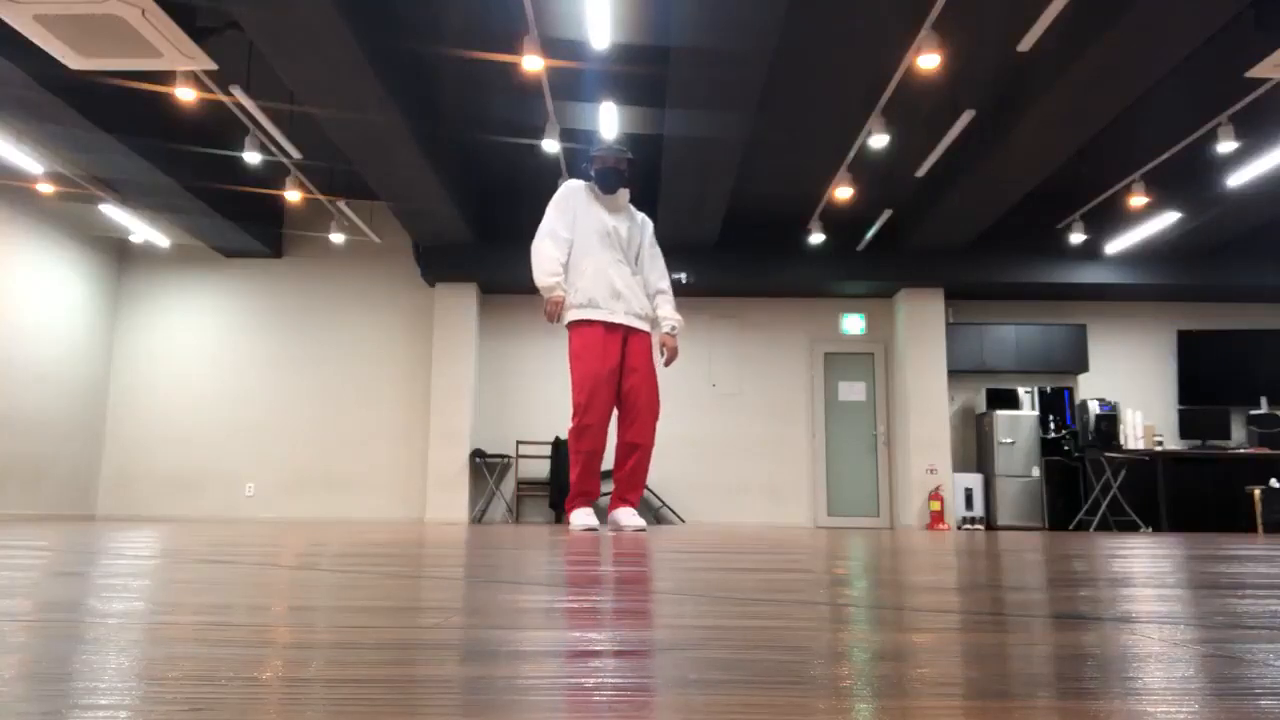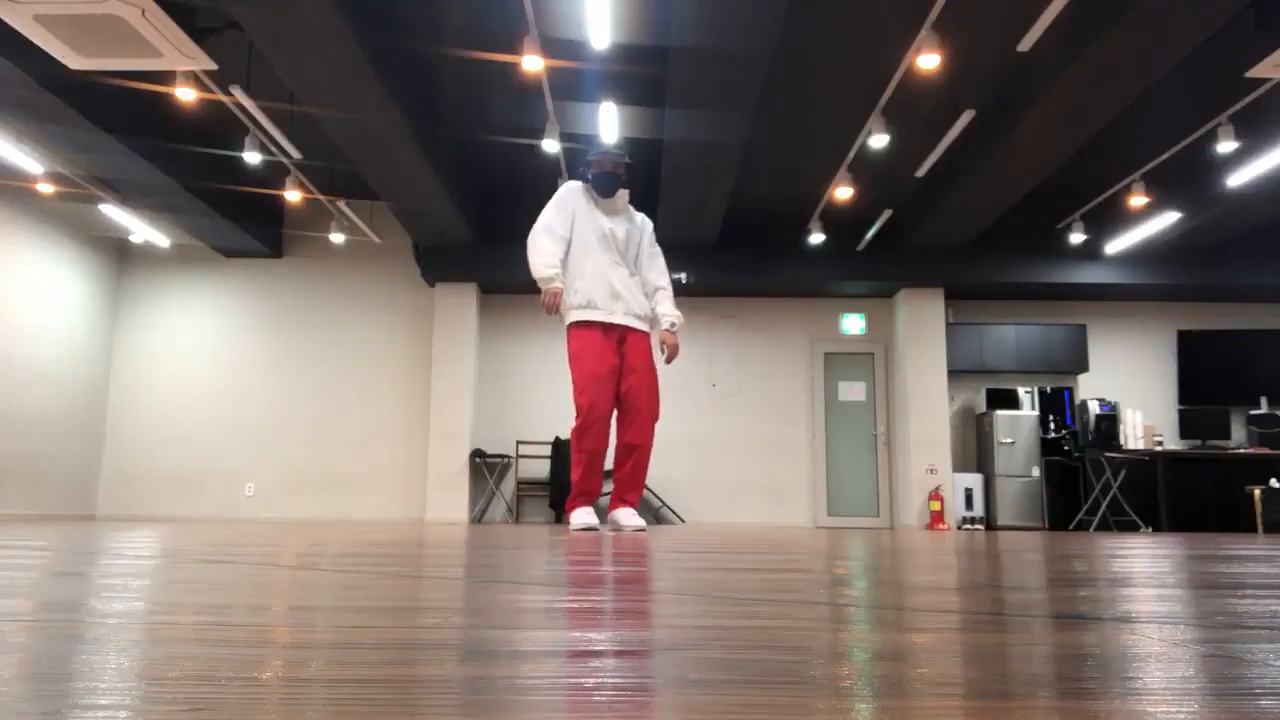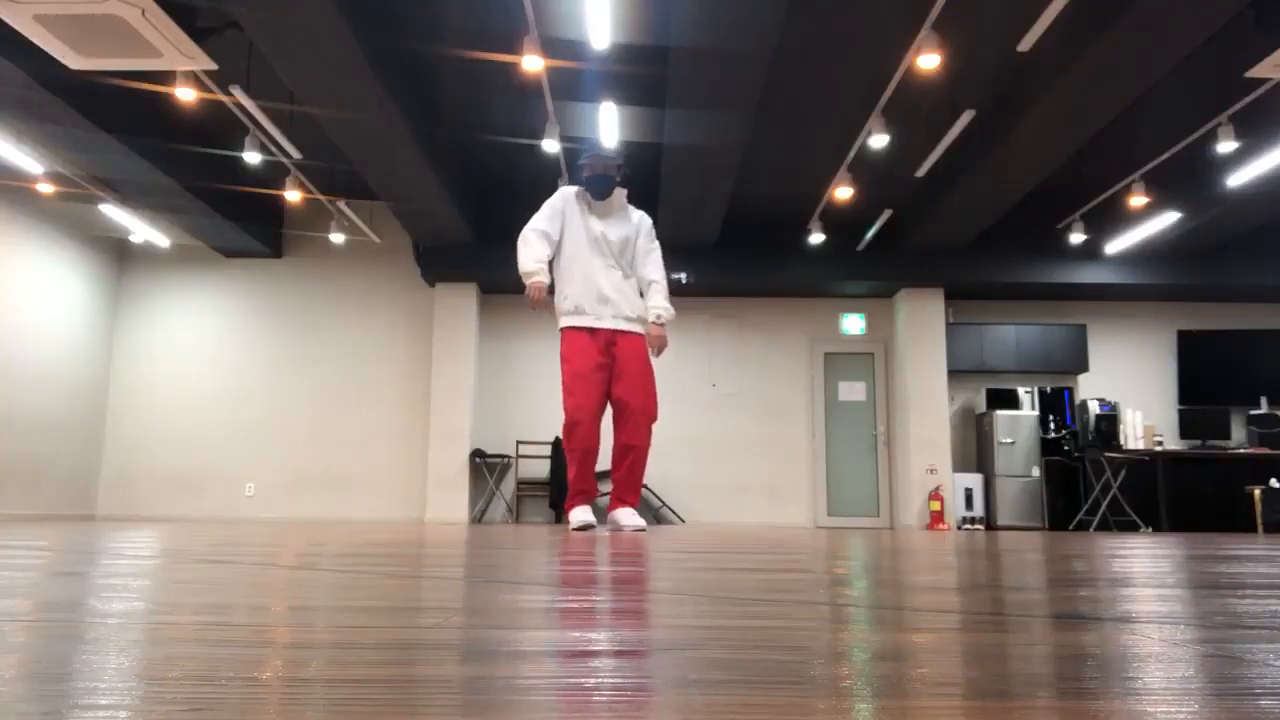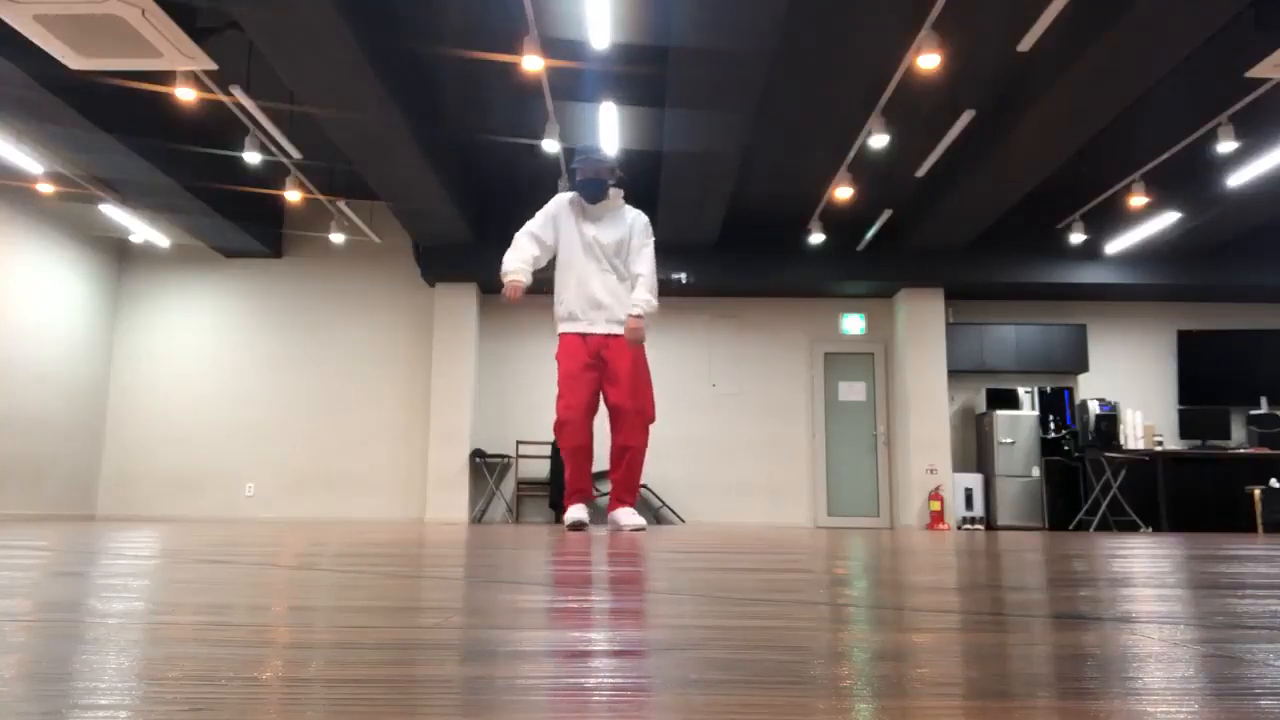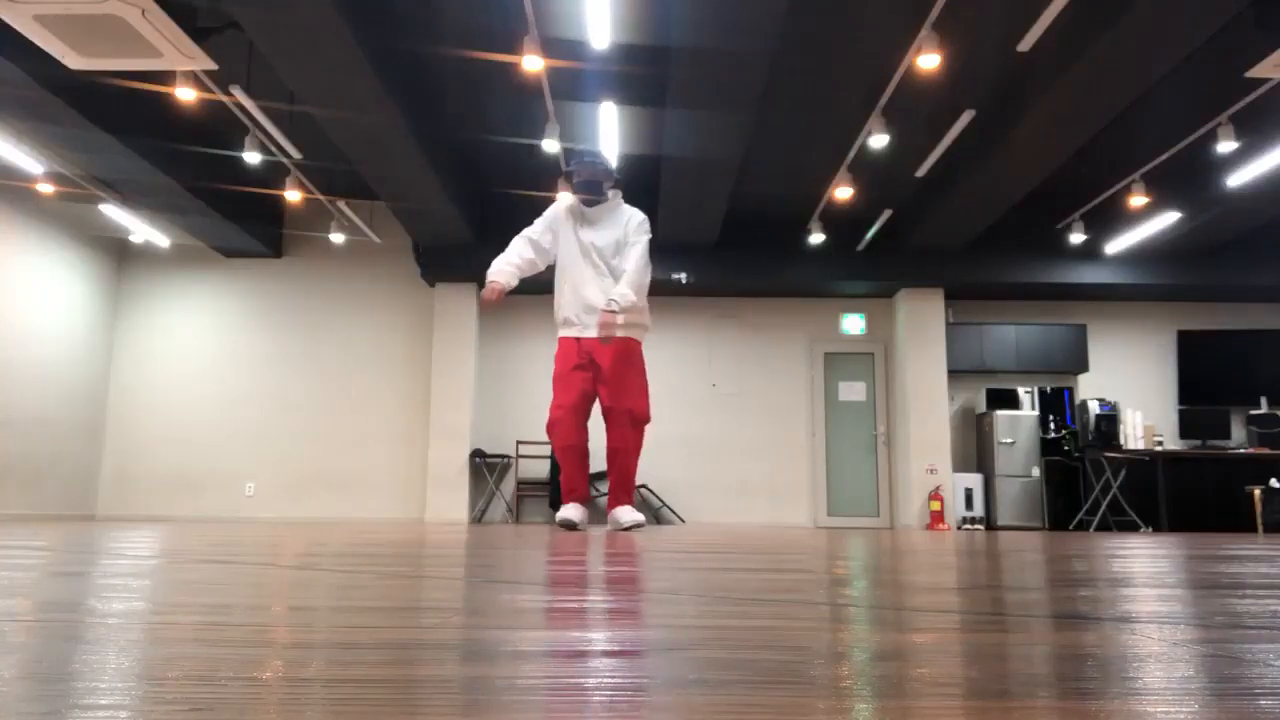
dt=0.2s
person 1, frame 1
left shoulder: (640, 221)
right shoulder: (573, 194)
left elbow: (656, 275)
right elbow: (549, 241)
left wrist: (668, 325)
right wrist: (553, 286)
left hip: (636, 324)
right hip: (590, 318)
left knee: (641, 414)
right knee: (591, 410)
left ankle: (624, 504)
right ankle: (580, 504)
person 1, frame 2
left shoulder: (639, 222)
right shoulder: (572, 196)
left elbow: (655, 274)
right elbow: (544, 236)
left wrist: (667, 322)
right wrist: (551, 278)
left hip: (634, 325)
right hip: (588, 320)
left knee: (641, 414)
right knee: (593, 410)
left ankle: (624, 504)
right ankle: (581, 503)
person 1, frame 3
left shoulder: (638, 220)
right shoulder: (566, 201)
left elbow: (652, 271)
right elbow: (534, 236)
left wrist: (657, 317)
right wrist: (536, 272)
left hip: (629, 328)
right hip: (580, 326)
left knee: (638, 413)
right knee: (581, 413)
left ankle: (623, 504)
right ankle: (580, 502)
person 1, frame 4
left shoulder: (634, 219)
right shoulder: (562, 207)
left elbow: (644, 269)
right elbow: (530, 238)
left wrist: (637, 310)
right wrist: (516, 270)
left hip: (622, 332)
right hip: (576, 331)
left knee: (634, 414)
right knee: (572, 415)
left ankle: (622, 503)
right ankle: (577, 500)
person 1, frame 5
left shoulder: (632, 219)
right shoulder: (562, 213)
left elbow: (636, 268)
right elbow: (529, 244)
left wrist: (613, 306)
right wrist: (500, 273)
left hip: (620, 333)
right hip: (573, 334)
left knee: (628, 415)
right knee: (564, 417)
left ankle: (621, 502)
right ankle: (574, 500)
